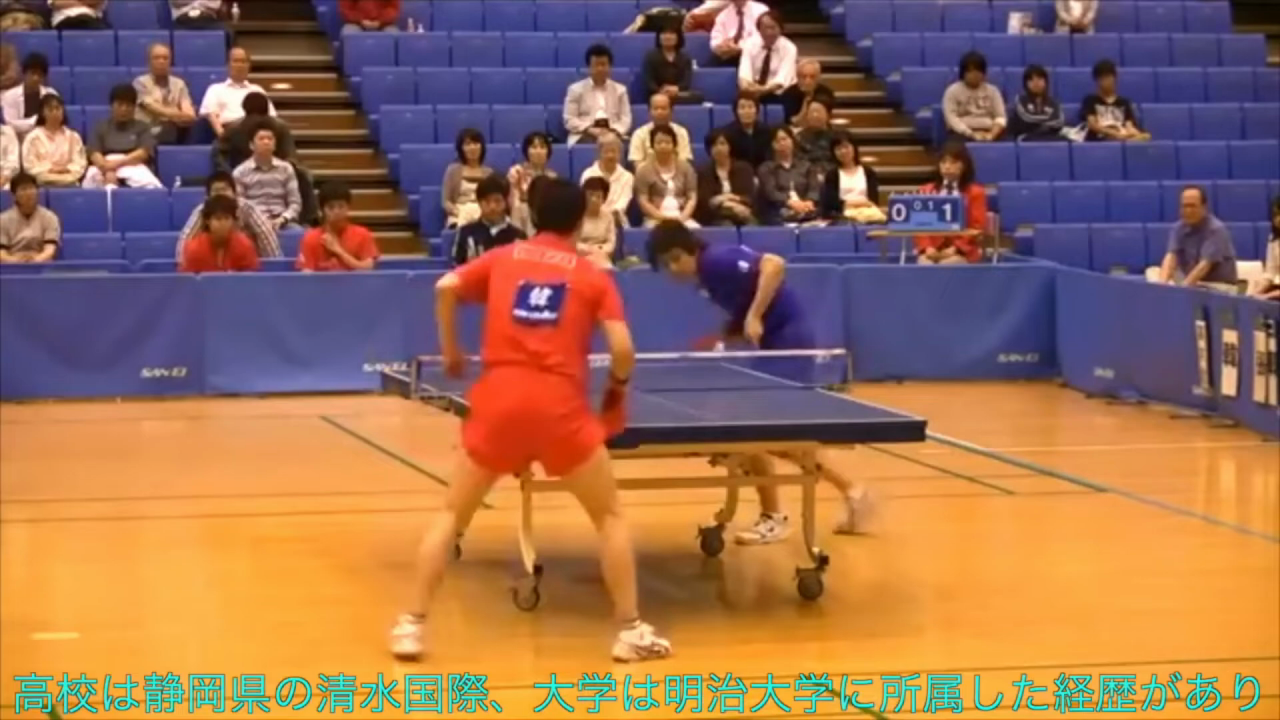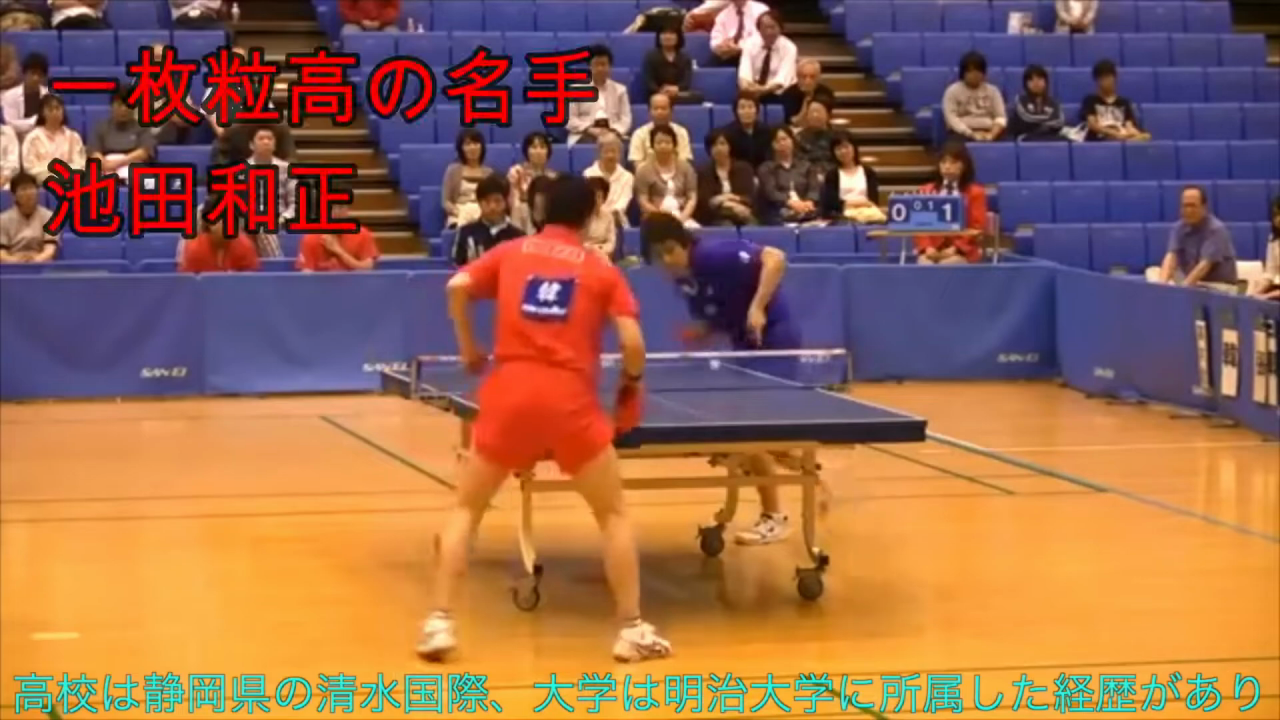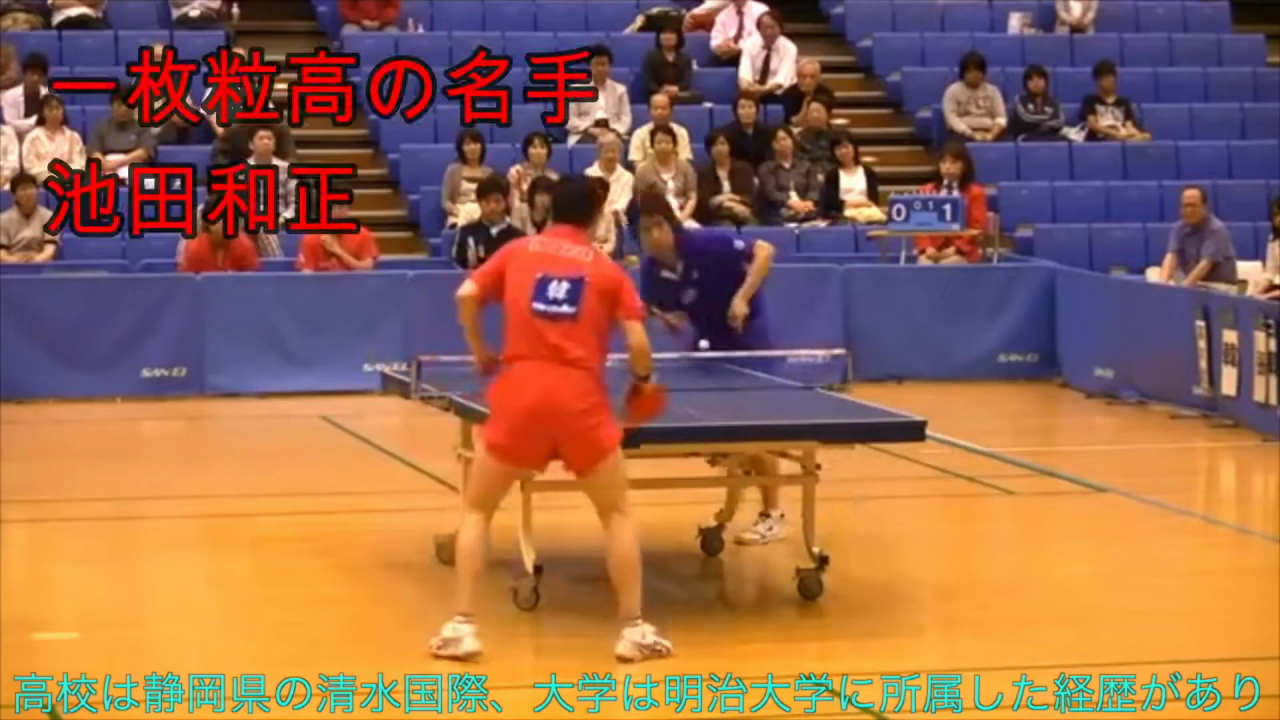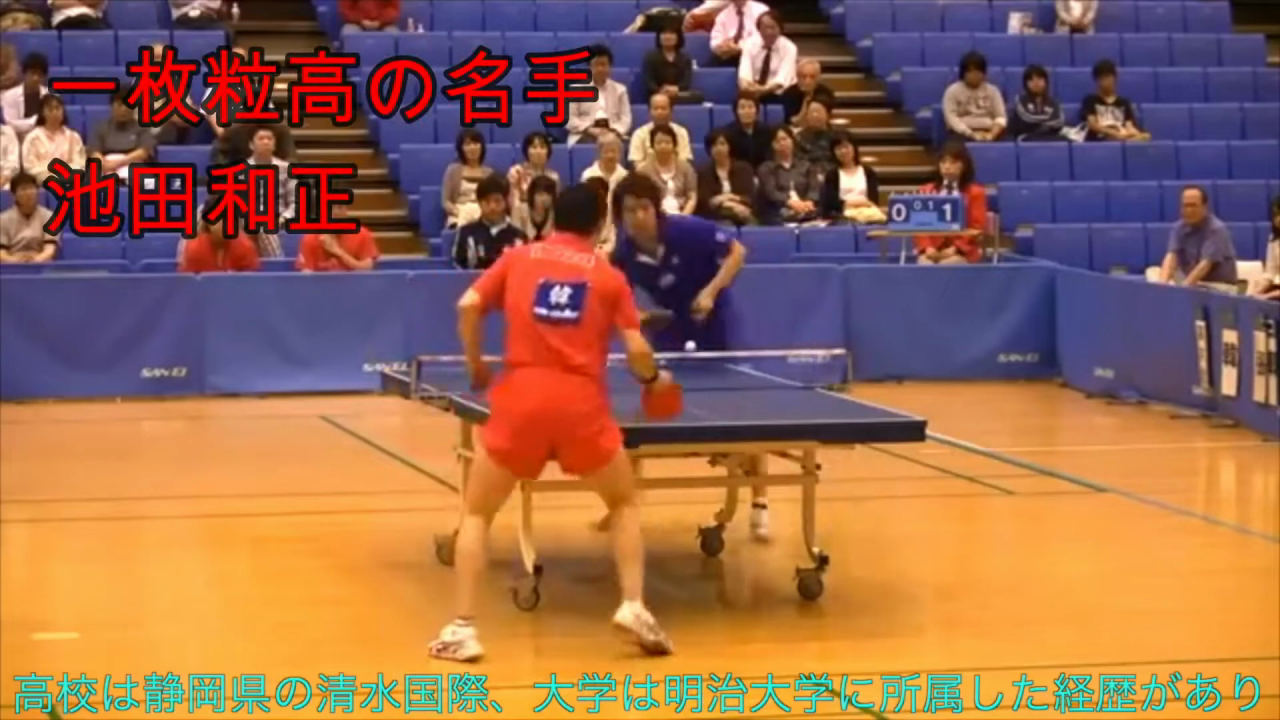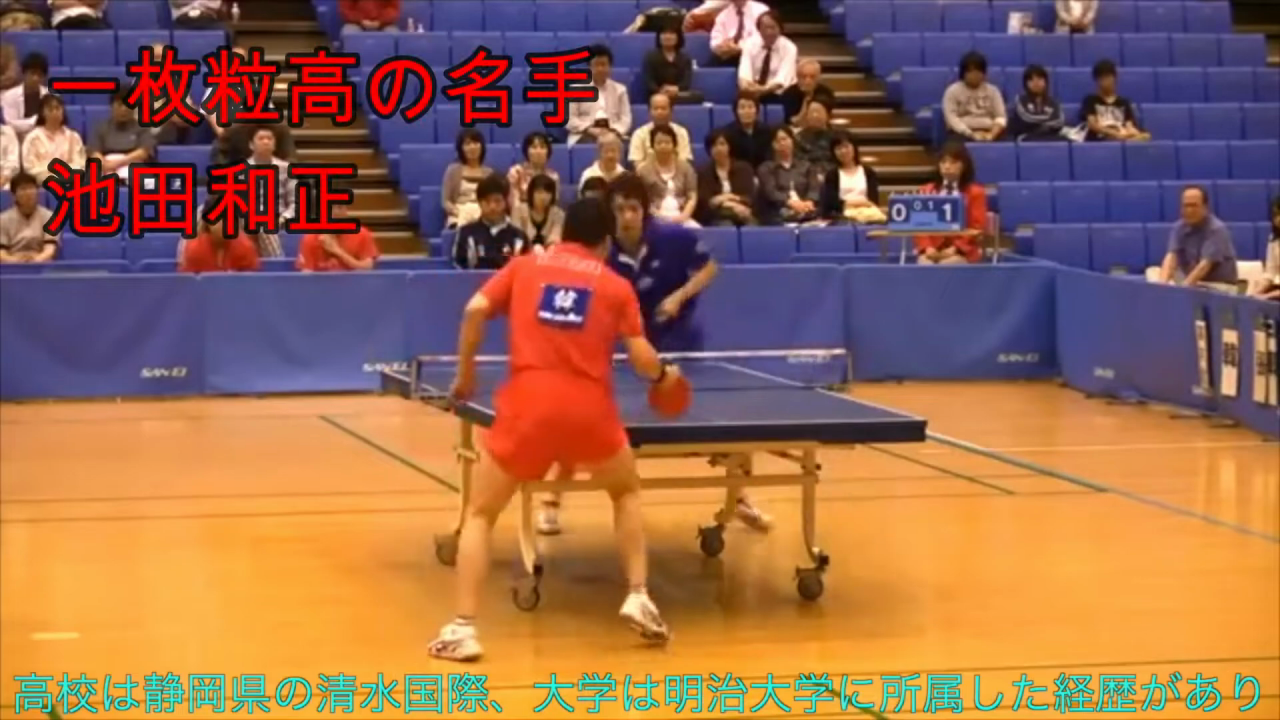
dt=0.1s
person 1, frame 1
left shoulder: (500, 259)
right shoulder: (593, 276)
left elbow: (445, 288)
right elbow: (621, 345)
left wrist: (449, 348)
right wrist: (619, 386)
left hip: (499, 401)
right hip: (560, 407)
left knee: (452, 513)
right knee: (609, 515)
left ankle: (412, 624)
right ankle: (631, 630)
person 1, frame 2
left shoulder: (509, 252)
right shoulder: (602, 270)
left elbow: (457, 286)
right elbow: (632, 341)
left wrist: (468, 347)
right wrist: (632, 382)
left hip: (509, 396)
right hip: (571, 402)
left knee: (465, 509)
right knee: (613, 514)
left ankle: (439, 622)
right ankle: (633, 629)
person 1, frame 3
left shoulder: (516, 252)
right shoulder: (609, 270)
left elbow: (466, 297)
right elbow: (638, 344)
left wrist: (479, 352)
right wrist: (643, 379)
left hip: (519, 396)
right hip: (581, 402)
left knee: (477, 509)
right knee: (616, 515)
left ankle: (462, 626)
right ankle: (633, 630)
person 1, frame 4
left shoulder: (517, 259)
right shoulder: (609, 277)
left elbow: (468, 306)
right elbow: (636, 350)
left wrist: (474, 364)
right wrist: (653, 378)
left hip: (521, 401)
right hip: (583, 407)
left knee: (476, 513)
right knee: (625, 503)
left ankle: (462, 629)
right ankle: (634, 608)
person 1, frame 5
left shoulder: (525, 266)
right shoulder: (615, 284)
left elbow: (478, 309)
right elbow: (643, 359)
left wrist: (464, 371)
right wrist: (666, 374)
left hip: (528, 405)
right hip: (590, 407)
left knee: (479, 513)
right knee: (626, 490)
left ankle: (462, 627)
right ankle: (639, 597)
person 2, frame 1
left shoulder: (718, 263)
right shoulder: (712, 275)
left elbow: (774, 266)
left wrist: (754, 317)
right wrist: (720, 336)
left hip: (788, 342)
right hip: (780, 344)
left ankle: (773, 517)
right ankle: (851, 492)
person 2, frame 2
left shoulder: (715, 254)
right shoulder: (686, 281)
left elbow: (776, 259)
right elbow: (713, 324)
left wrist: (757, 308)
right wrist: (694, 333)
left hip: (774, 338)
right hip: (750, 343)
left ankle: (774, 516)
person 2, frame 3
left shoulder: (707, 243)
right shoulder: (650, 273)
left elbow: (765, 252)
right elbow: (647, 317)
left wrist: (743, 298)
right wrist: (666, 320)
left hip: (746, 335)
right hip: (710, 342)
left ankle: (772, 514)
person 2, frame 4
left shoulder: (688, 231)
right shoulder: (623, 254)
left elbow: (737, 253)
left wrist: (710, 291)
left hip: (711, 333)
right hip: (668, 336)
left ankle: (760, 504)
person 2, frame 5
left shoulder: (673, 238)
left elbow: (710, 267)
left wrist: (680, 296)
left hip: (679, 338)
left ankle: (740, 499)
right ankle: (553, 503)
